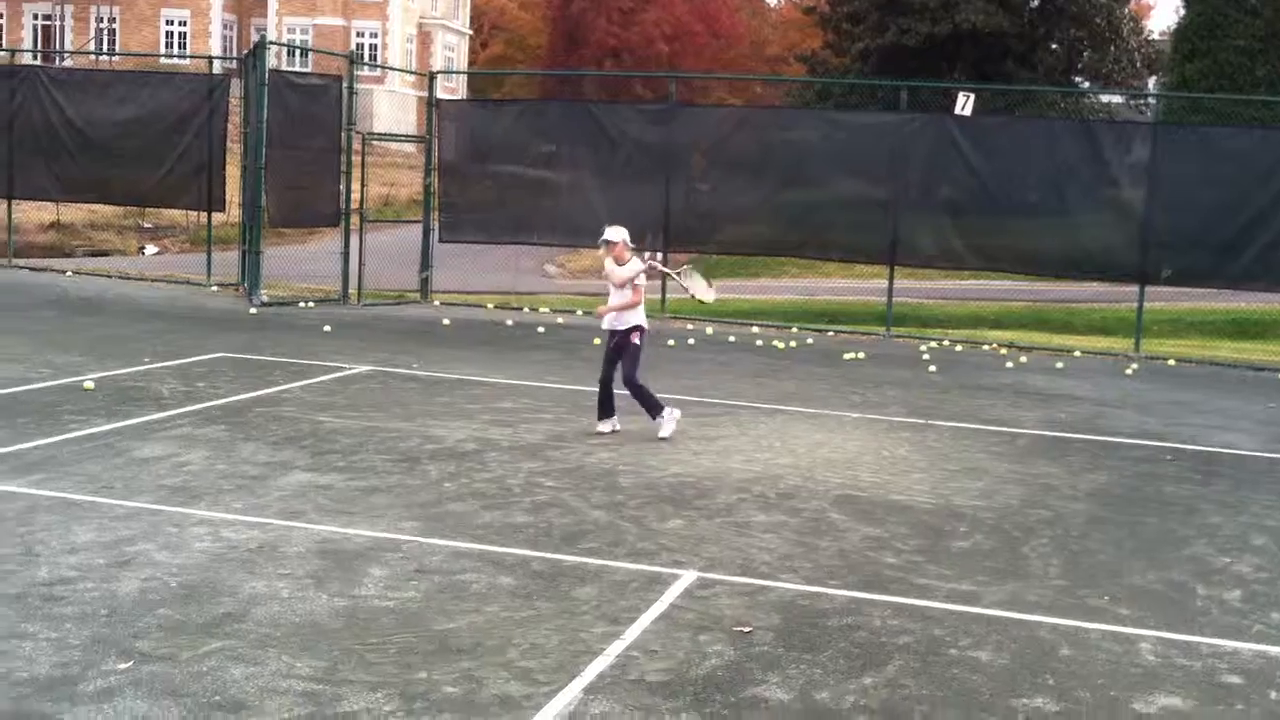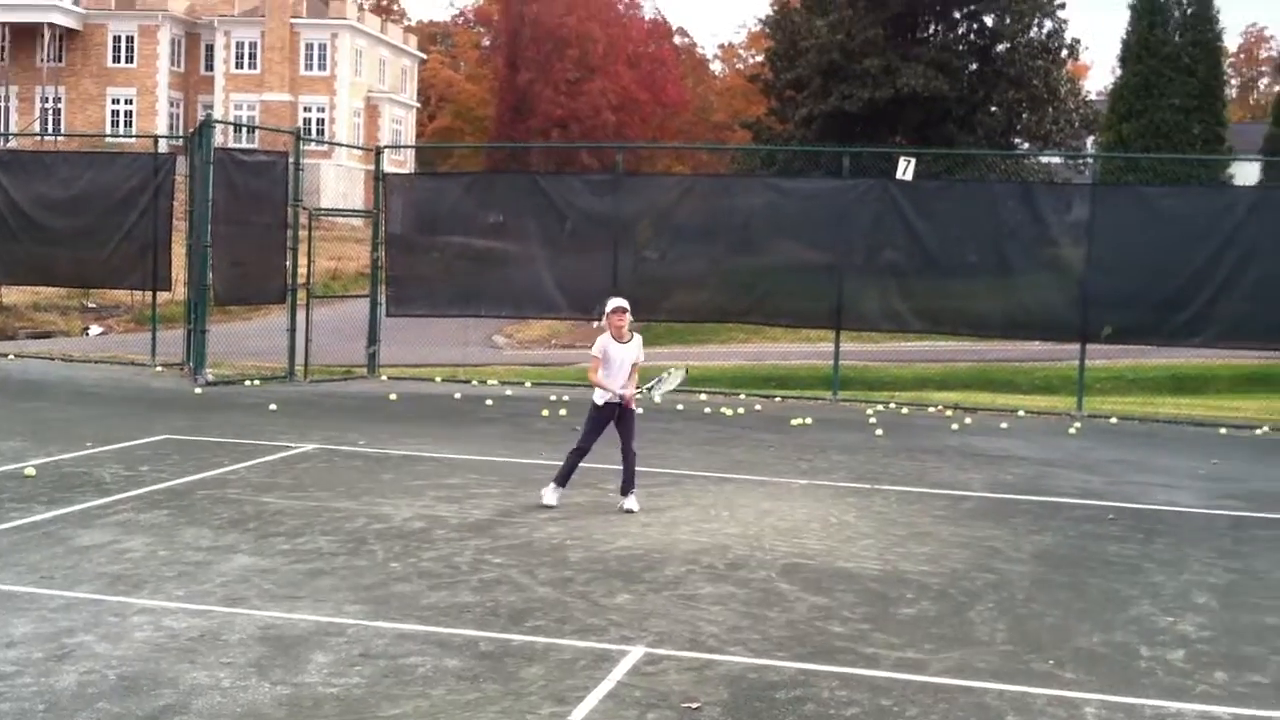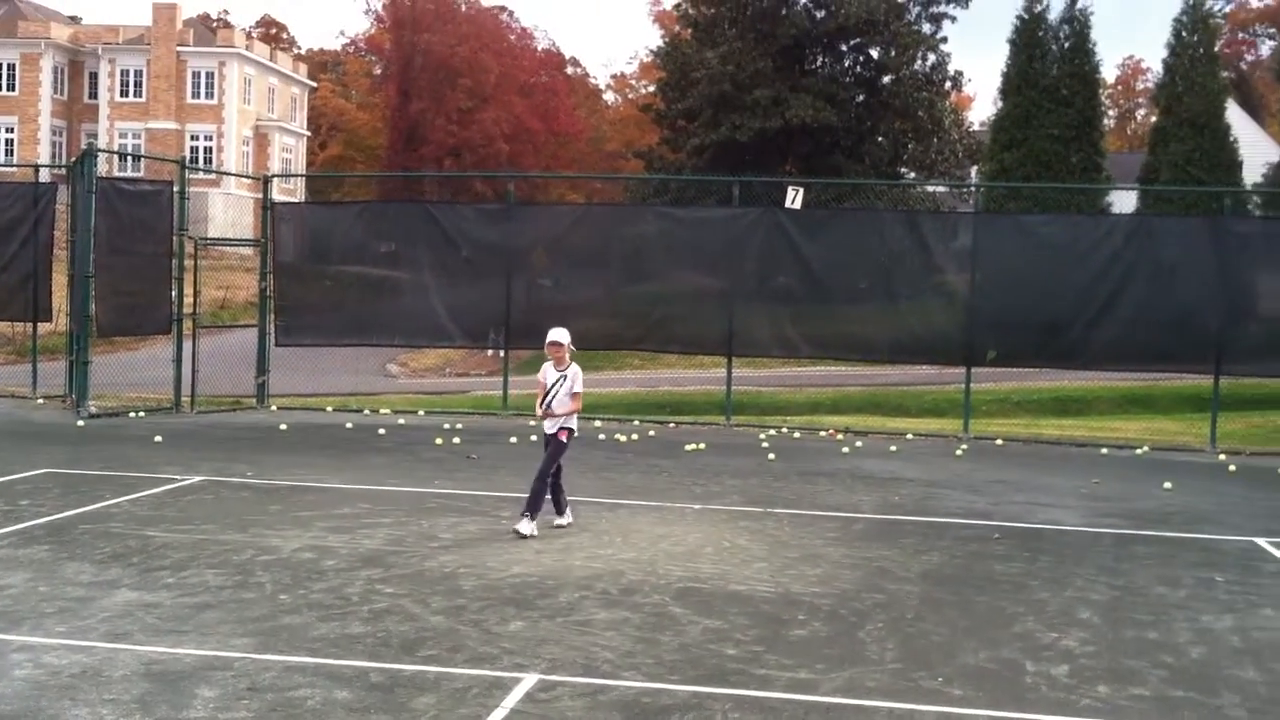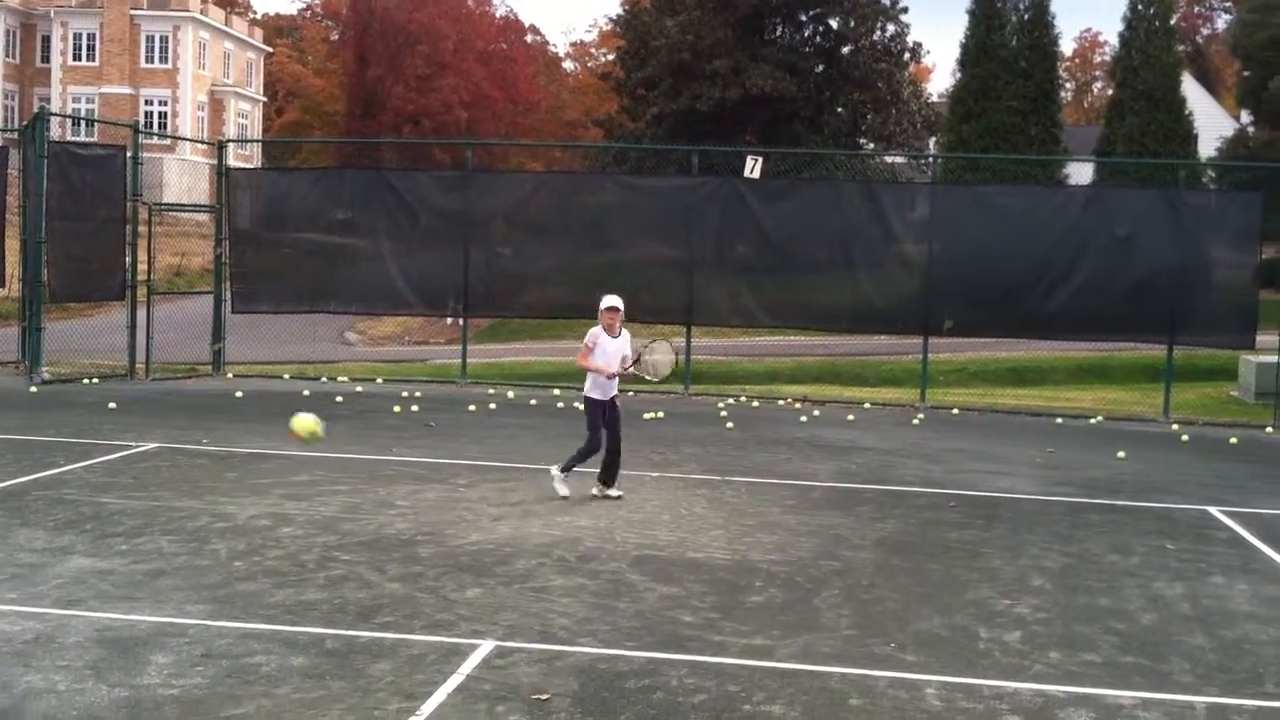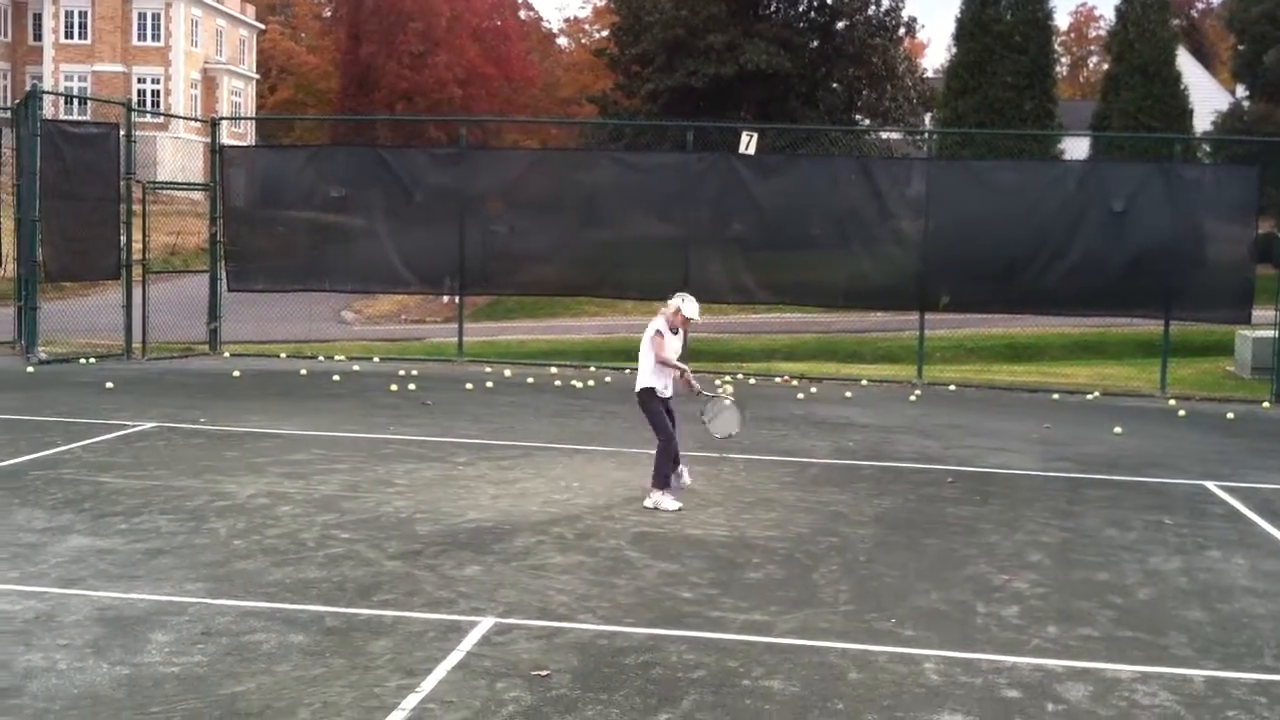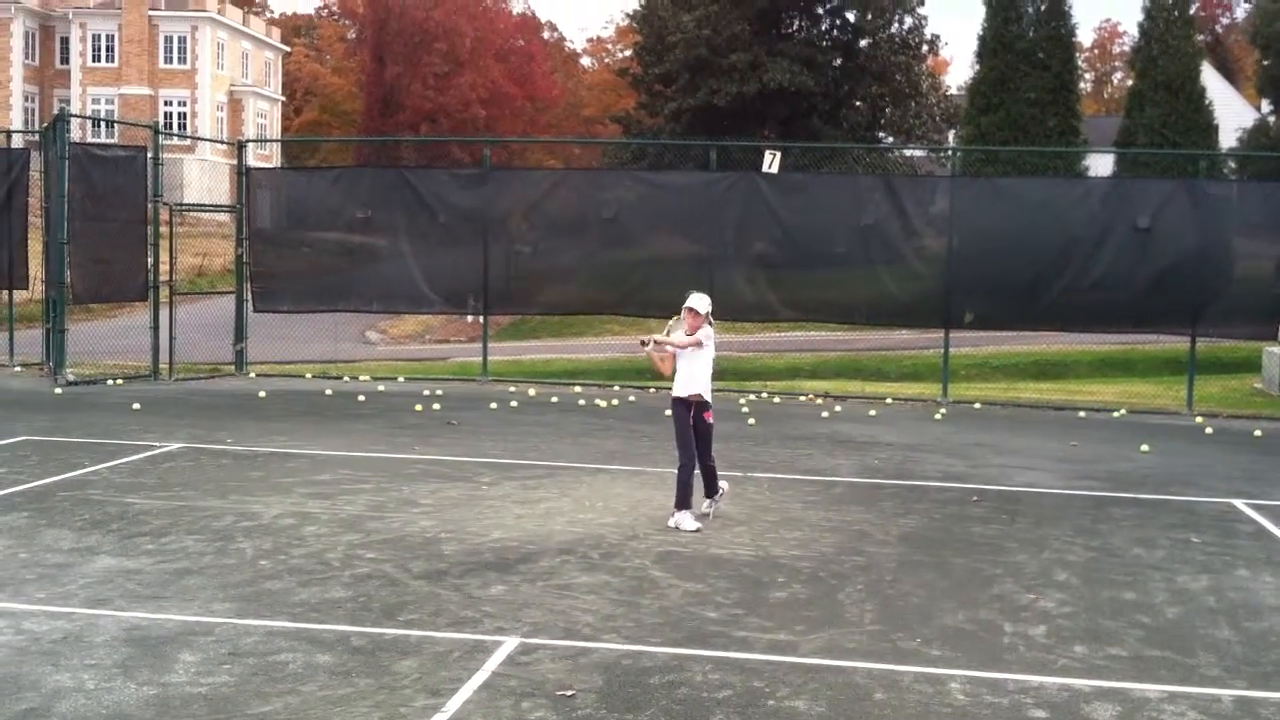
dt=0.7s
person 1, frame 1
left shoulder: (635, 265)
right shoulder: (610, 264)
left elbow: (637, 300)
right elbow: (619, 281)
left wrist: (608, 308)
right wrist: (642, 270)
left hip: (634, 328)
right hip: (615, 328)
left knee: (630, 379)
right knee: (605, 378)
left ankle: (665, 414)
right ankle: (608, 419)
person 1, frame 2
left shoulder: (637, 340)
right shoulder: (603, 341)
left elbow: (634, 372)
right elbow: (593, 376)
left wrist: (630, 393)
right wrist: (616, 392)
left hip: (624, 401)
right hip: (602, 401)
left knee: (628, 449)
right knee: (582, 447)
left ankle: (628, 494)
right ankle: (555, 487)
person 1, frame 3
left shoulder: (574, 370)
right shoulder: (546, 368)
left elbow: (577, 405)
right elbow: (541, 396)
left wrist: (557, 413)
right wrist: (539, 410)
left hip: (565, 427)
right hip: (549, 426)
left knee: (543, 473)
right knee: (552, 474)
left ankle: (529, 518)
right ankle: (563, 512)
person 1, frame 4
left shoulder: (625, 335)
right shoulder: (595, 333)
left elbow: (625, 363)
right elbow: (580, 361)
left wrist: (627, 370)
right wrist: (602, 369)
left hip: (611, 395)
right hip: (594, 395)
left knee: (615, 442)
right knee: (594, 443)
left ankle: (605, 485)
right ankle: (561, 471)
person 1, frame 5
left shoulder: (679, 333)
right shoulder: (658, 324)
right elbow: (660, 357)
left wrist: (684, 377)
right wrist: (683, 369)
left hip: (663, 392)
right hip: (648, 391)
left knee: (670, 439)
right knee: (667, 440)
left ankle: (675, 470)
right ankle: (657, 493)
person 1, frame 6
left shoulder: (706, 332)
right shoulder: (675, 338)
left elbow: (684, 343)
right elbow: (667, 372)
left wrist: (659, 339)
right wrist: (652, 352)
left hip: (702, 402)
right hip: (680, 401)
left knee: (705, 457)
right knee: (687, 458)
left ankle: (714, 492)
right ankle: (681, 512)
